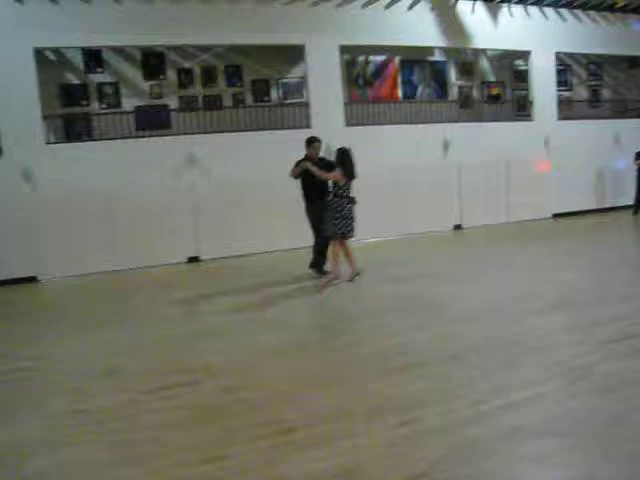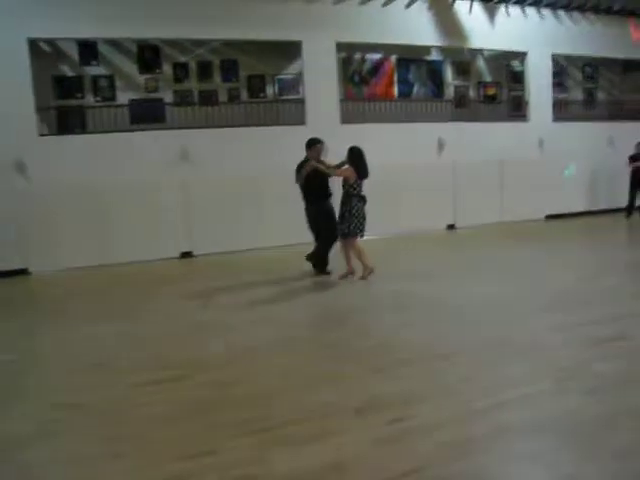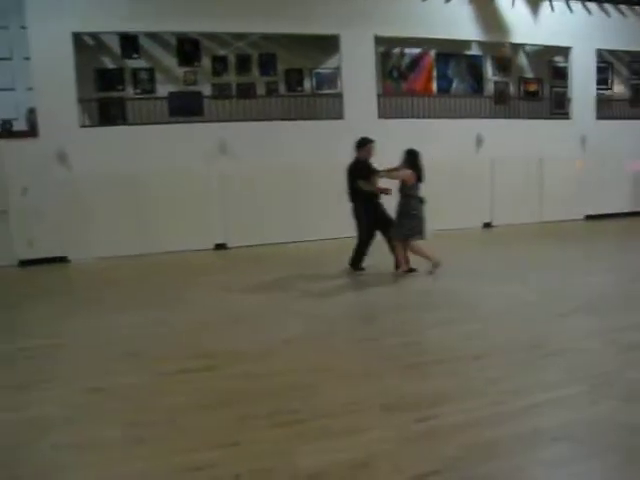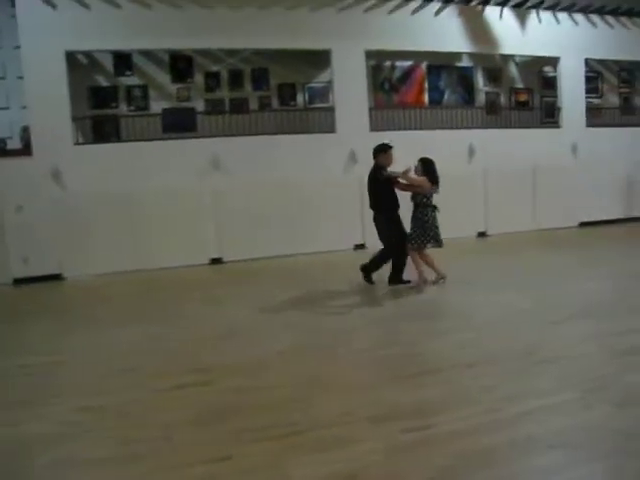
dt=0.4s
person 1, frame 1
left shoulder: (324, 162)
right shoulder: (302, 163)
right elbow: (293, 175)
right wrist: (302, 167)
left hip: (325, 202)
right hip: (313, 204)
left knee: (326, 234)
right knee: (321, 234)
left ankle: (316, 263)
right ankle: (318, 264)
person 1, frame 2
left shoulder: (321, 164)
right shoulder: (303, 166)
right elbow: (299, 181)
right wrist: (307, 168)
left hip: (326, 203)
right hip: (314, 206)
left knee: (332, 234)
right knee: (322, 237)
left ankle: (314, 257)
right ankle: (320, 266)
person 1, frame 3
left shoulder: (366, 165)
right shoulder: (355, 167)
left elbow: (375, 175)
right elbow: (363, 185)
right wrist: (380, 190)
left hip: (373, 204)
right hip: (362, 207)
left knee: (391, 230)
right knee: (366, 236)
left ankle: (401, 263)
right ankle: (355, 263)
person 1, frame 4
left shoulder: (379, 172)
right shoulder: (379, 172)
left elbow: (394, 184)
right elbow: (400, 186)
left hip: (390, 214)
right hip: (384, 216)
left knee: (402, 243)
right knee: (392, 247)
left ankle: (396, 276)
right ankle: (368, 269)
person 2, frame 1
left shoulder: (339, 173)
right shoulder: (347, 172)
left elbow: (324, 176)
left wrist: (309, 166)
left hip: (339, 207)
right hip: (345, 207)
left knee: (334, 239)
right knee: (342, 240)
left ankle: (335, 271)
right ankle: (354, 268)
person 2, frame 2
left shoulder: (350, 171)
right shoulder: (358, 171)
left elbow: (333, 172)
left wrist: (316, 165)
left hip: (352, 206)
right hip: (355, 205)
left knee: (351, 239)
right knee: (345, 238)
left ankle: (367, 266)
right ankle: (349, 268)
person 2, frame 3
left shoulder: (409, 173)
right shoulder: (407, 173)
left elbow: (394, 176)
left wrist: (380, 174)
left hip: (410, 209)
right hip: (407, 208)
left knee: (407, 242)
person 2, frame 4
left shoulder: (425, 180)
right shoulder: (420, 182)
left elbow: (409, 179)
left hip: (425, 217)
right hip: (421, 217)
left knee: (412, 248)
right knee: (420, 250)
left ankle: (421, 277)
right ankle: (440, 273)
